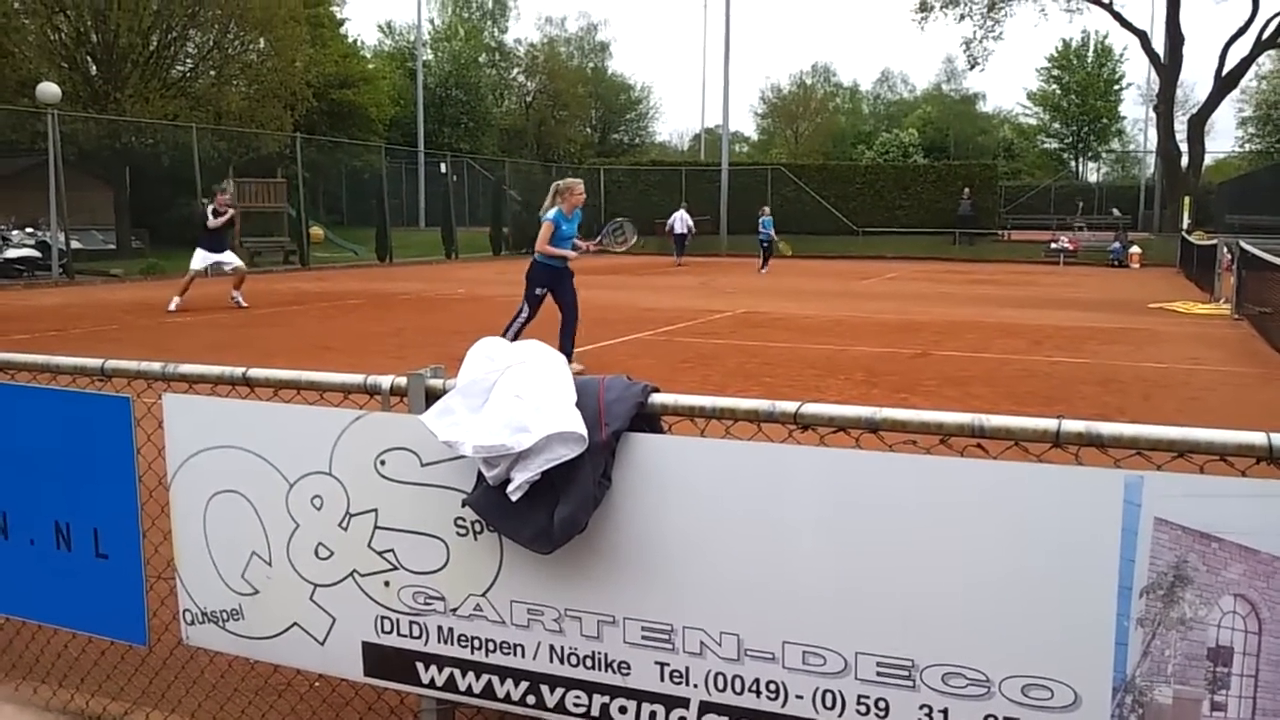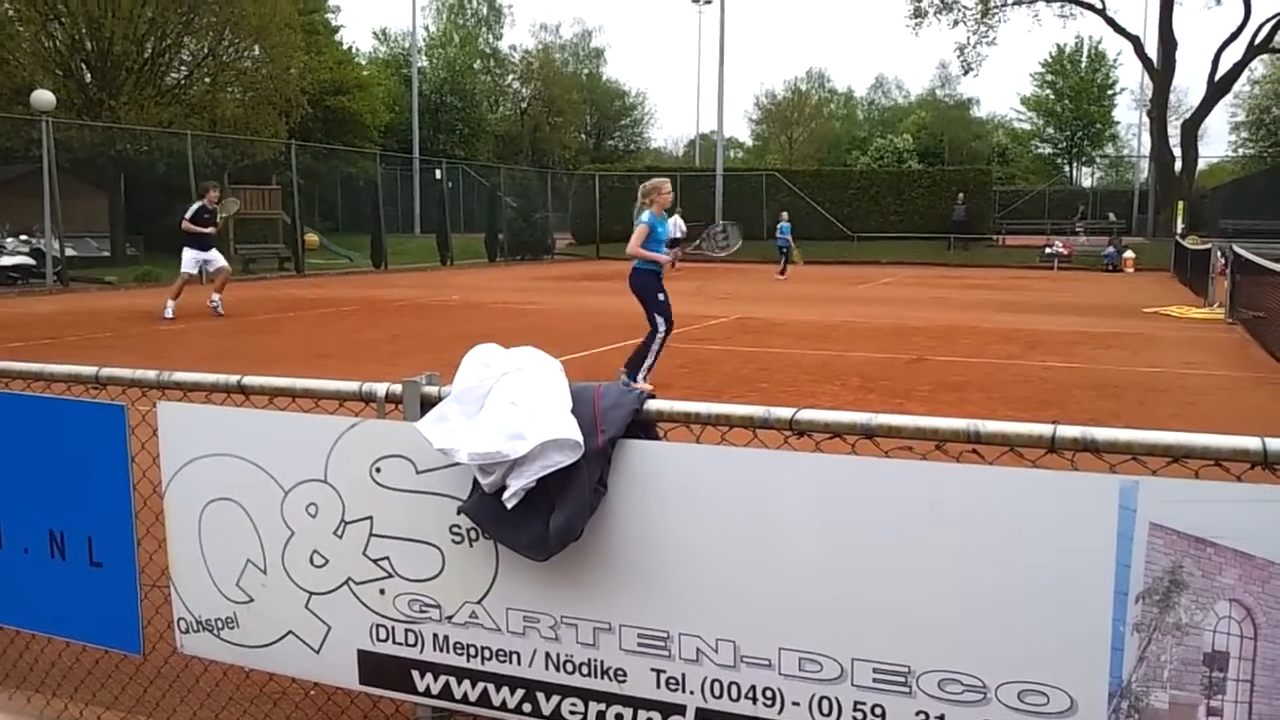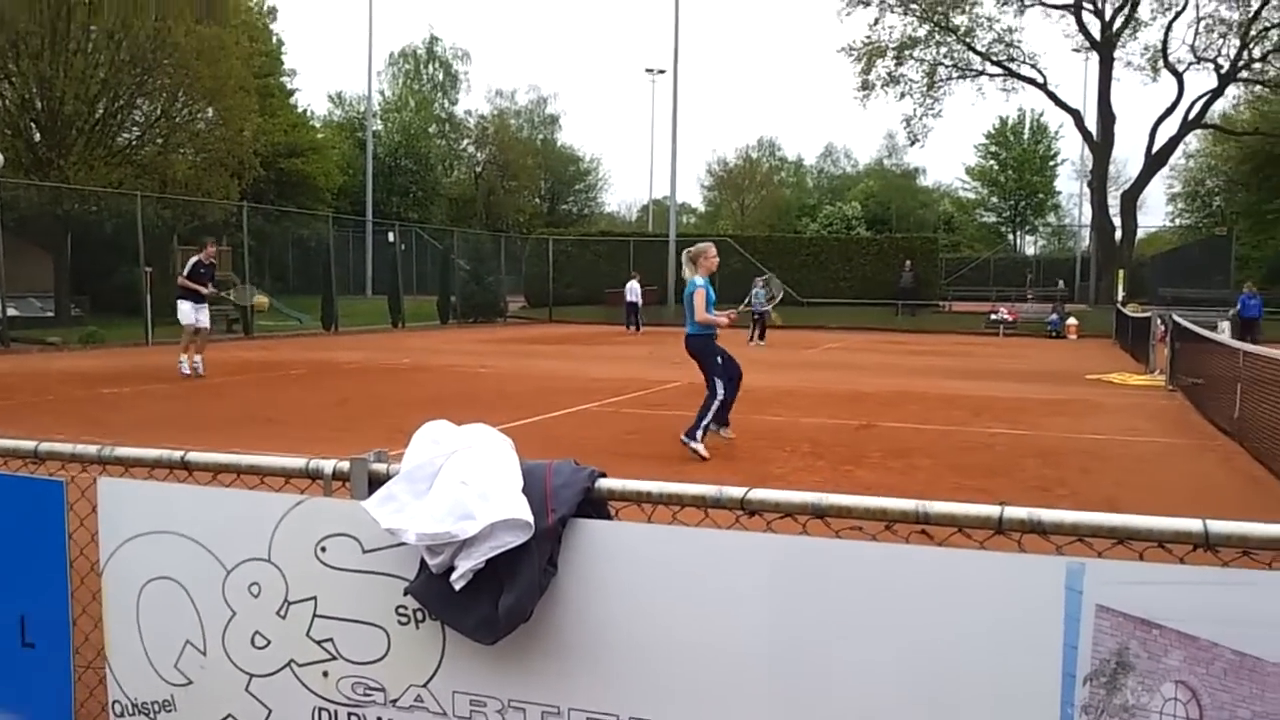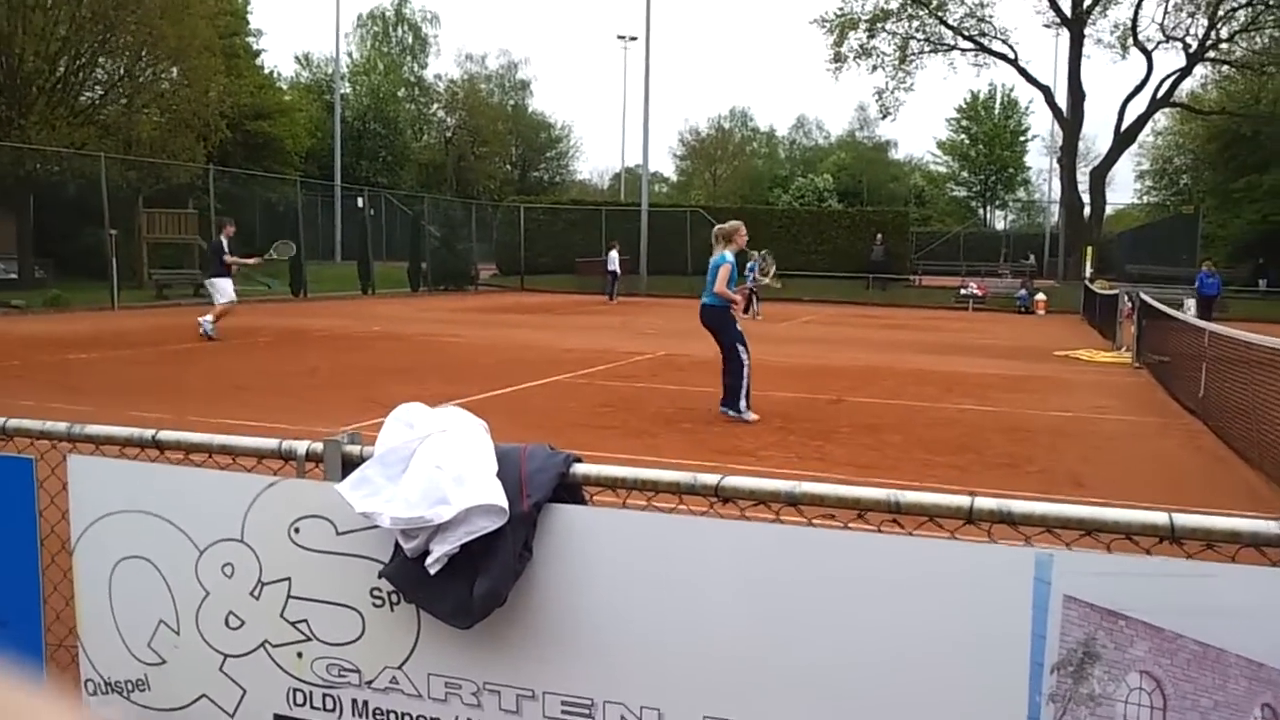
dt=0.5s
person 1, frame 1
left shoulder: (576, 215)
right shoulder: (553, 216)
right elbow: (540, 247)
left wrist: (581, 245)
right wrist: (566, 253)
left hip: (561, 271)
right hip: (542, 270)
left knee: (571, 314)
right knee: (527, 313)
left ankle: (566, 359)
person 1, frame 2
left shoulder: (662, 218)
right shoulder: (646, 219)
right elbow: (632, 250)
left wrist: (669, 253)
right wrist: (658, 257)
left hip: (653, 277)
right hip: (643, 277)
left knee: (663, 326)
right knee: (661, 327)
left ankle: (633, 371)
right ankle: (633, 376)
person 1, frame 3
left shoulder: (703, 281)
right shoulder: (698, 284)
right elbow: (700, 317)
left wrist: (722, 315)
right wrist: (720, 321)
left hip: (706, 340)
right hip: (700, 341)
left knee: (735, 374)
right knee: (718, 391)
left ankle: (718, 422)
right ankle: (694, 435)
person 1, frame 4
left shoulder: (719, 256)
right shoulder: (728, 258)
right elbow: (719, 289)
left wrist: (734, 293)
right wrist: (735, 299)
left hip: (708, 311)
right hip: (718, 312)
left knee: (730, 356)
right knee: (741, 358)
left ankle: (729, 402)
right ankle: (739, 408)
